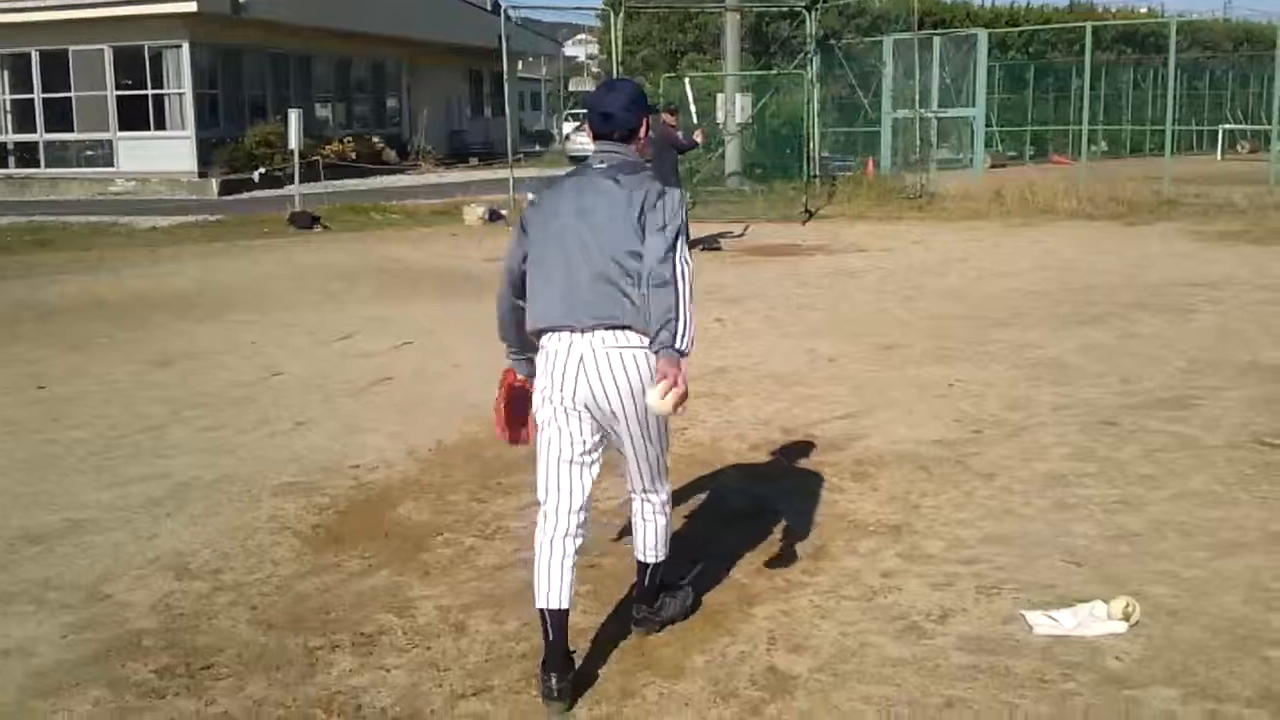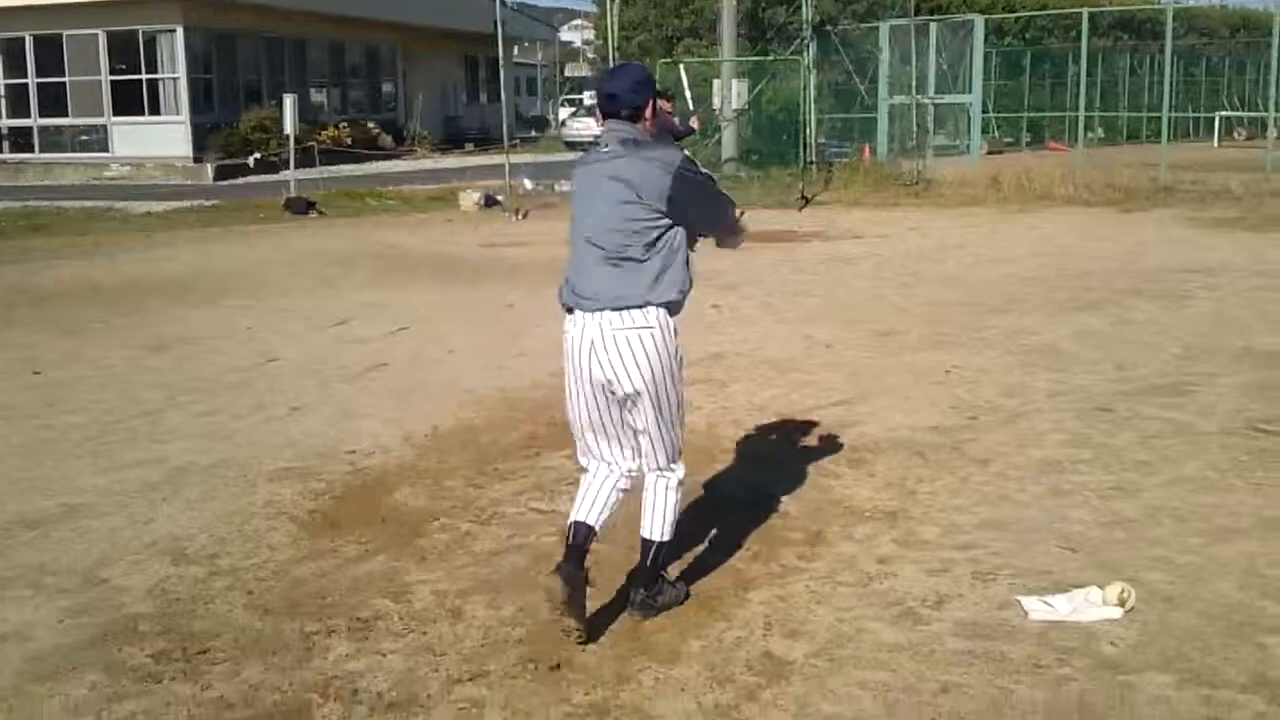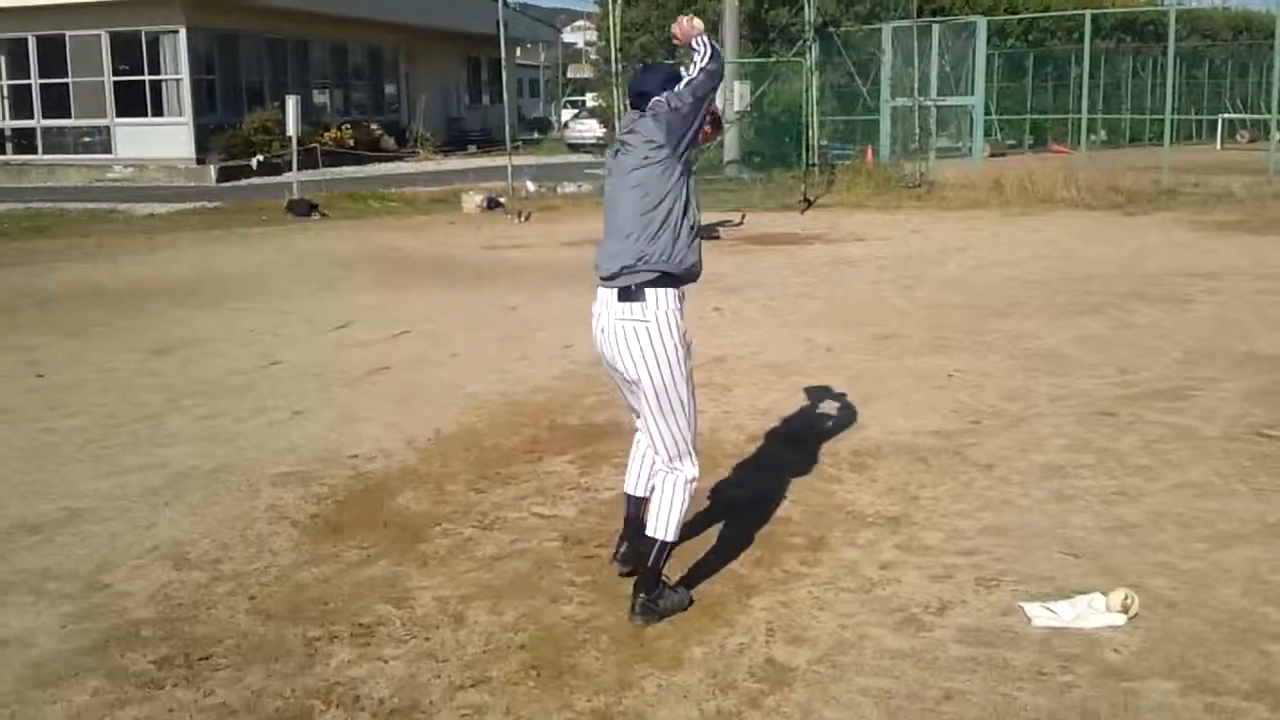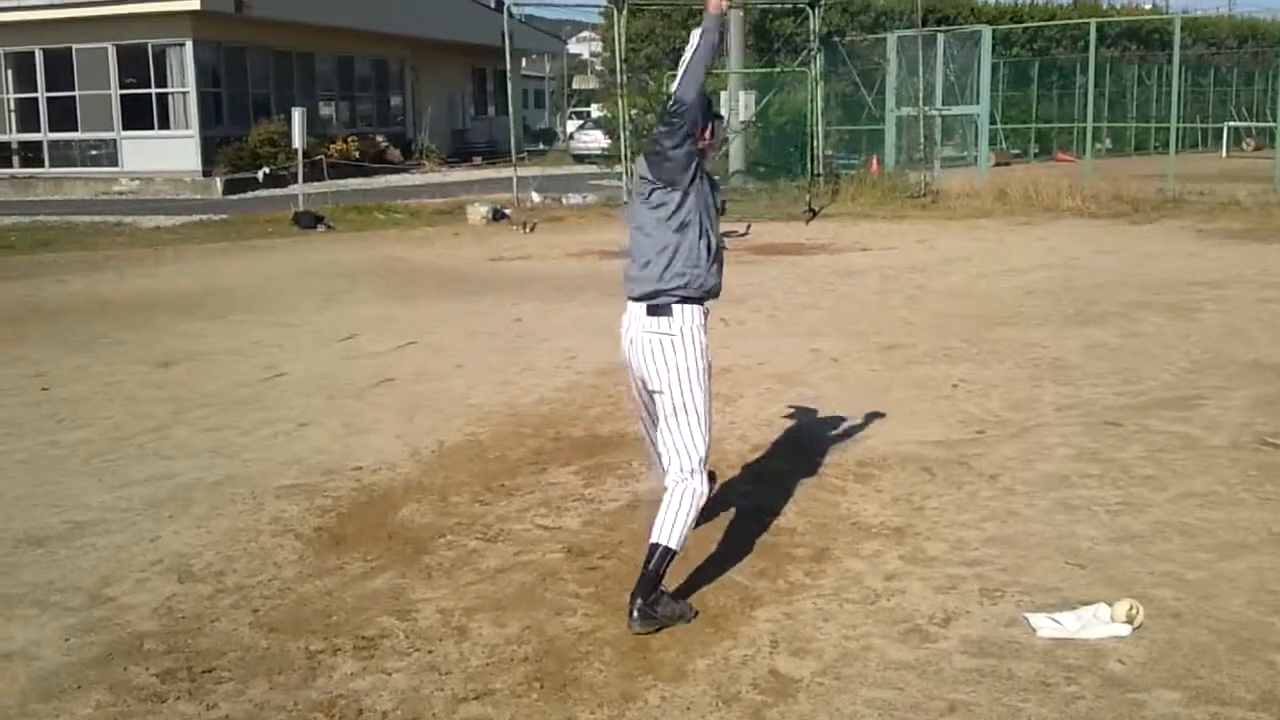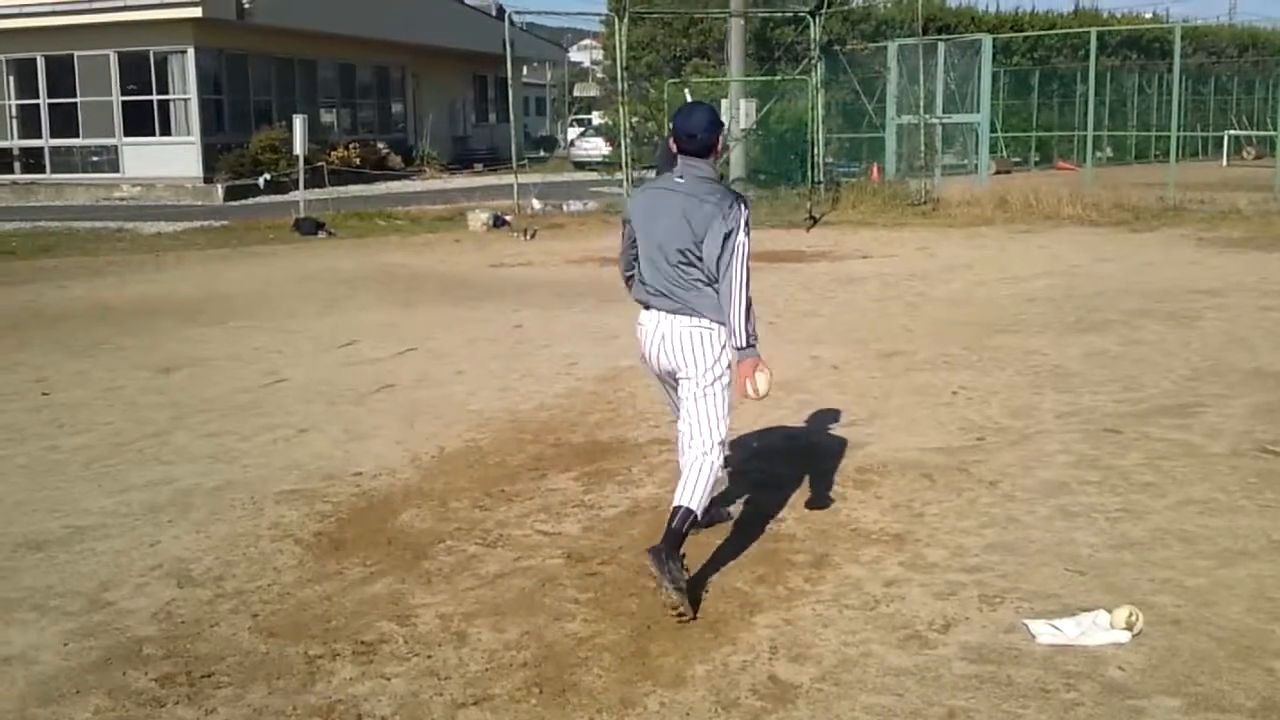
dt=0.2s
person 1, frame 1
left shoulder: (550, 197)
right shoulder: (656, 194)
left elbow: (513, 283)
right elbow: (668, 268)
left wrist: (521, 359)
right wrist: (673, 352)
left hip: (558, 359)
right hip: (627, 356)
left knee: (558, 512)
right knee: (649, 488)
left ankle: (555, 660)
right ankle: (650, 599)
person 1, frame 2
left shoulder: (583, 170)
right shoulder: (669, 164)
right elbow: (715, 214)
right wrist: (732, 228)
left hip: (582, 331)
right hip: (643, 331)
left knee: (607, 464)
right knee: (663, 465)
left ankle: (572, 566)
right ankle: (648, 583)
person 1, frame 3
left shoulder: (624, 146)
right shoulder: (661, 130)
right elbow: (706, 75)
right wrist: (698, 38)
left hip: (608, 311)
right hip: (651, 314)
left knee: (650, 430)
right knee: (676, 458)
left ankle: (631, 540)
right ankle: (648, 589)
person 1, frame 4
left shoulder: (662, 171)
right shoulder: (669, 160)
right elbow: (684, 103)
left hip: (639, 323)
right hip: (674, 326)
left knee: (665, 438)
right knee: (687, 468)
left ankle: (683, 496)
right ankle: (647, 597)
person 1, frame 5
left shoulder: (643, 196)
right shoulder: (729, 205)
left elbow: (628, 265)
right elbow: (733, 280)
right wrist: (746, 348)
left hip: (651, 327)
right hip: (700, 332)
left knee: (690, 424)
right knee: (705, 450)
left ankle: (692, 509)
right ankle: (667, 551)
